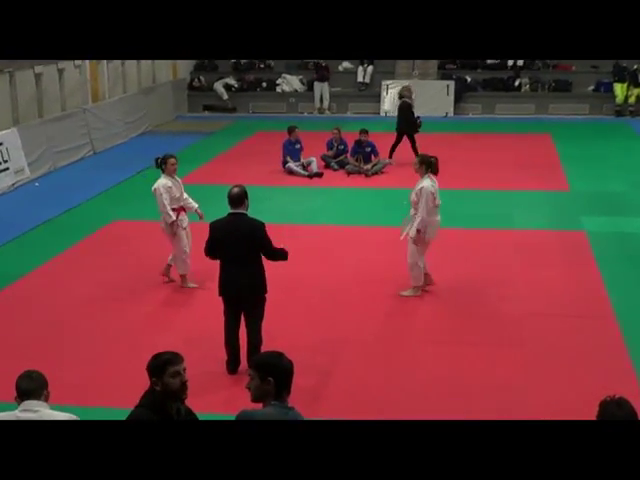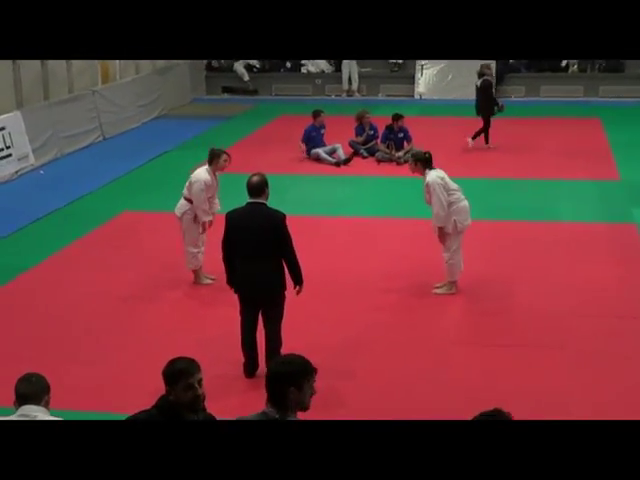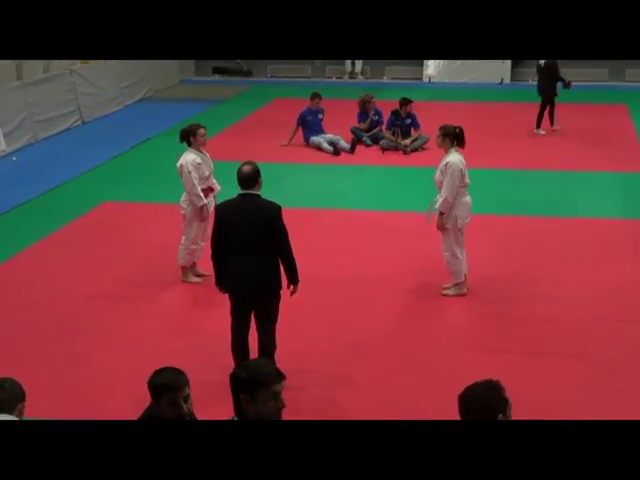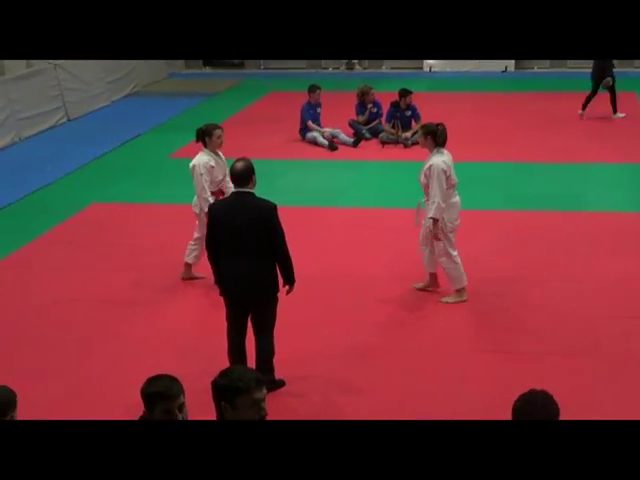
dt=0.7s
person 1, frame 1
left shoulder: (216, 226)
right shoulder: (256, 226)
left elbow: (209, 253)
right elbow: (270, 253)
right wrist: (283, 254)
left hip: (229, 284)
right hip: (253, 285)
left knee: (231, 325)
right knee: (253, 326)
left ankle: (232, 364)
person 1, frame 2
left shoulder: (233, 216)
right shoulder: (276, 217)
left elbow: (227, 251)
right elbow: (287, 251)
left wrist: (231, 277)
right wrist: (297, 278)
left hip: (244, 281)
right hip: (271, 281)
left knee: (248, 324)
right knee: (272, 326)
left ankle: (250, 367)
person 1, frame 3
left shoulder: (223, 209)
right shoulder: (272, 209)
left elbow: (217, 248)
right elbow: (283, 247)
left wrist: (220, 278)
right wrist: (293, 277)
left hip: (236, 279)
right hip: (266, 280)
left knee: (239, 327)
right knee: (266, 328)
person 1, frame 4
left shoulder: (216, 209)
right shoulder: (266, 208)
left elbow: (212, 248)
right elbow: (279, 247)
left wrist: (220, 276)
right wrist: (288, 277)
left hip: (231, 281)
right hip: (262, 281)
left knee: (235, 331)
right knee: (264, 331)
right ankle: (265, 379)
person 2, frame 1
left shoulder: (426, 186)
right shoulder: (427, 180)
left elbow: (424, 212)
left wrist: (418, 232)
right wrist: (412, 221)
left hip: (425, 224)
right hip: (421, 220)
left knee: (414, 256)
right knee: (417, 253)
left ankle: (416, 288)
right ankle: (427, 279)
person 2, frame 2
left shoulder: (432, 180)
right shoulder: (434, 173)
left elbow: (440, 207)
left wrist: (439, 229)
right wrist: (440, 226)
left hip: (455, 213)
right hip: (456, 209)
left knee: (451, 250)
right knee: (451, 248)
left ankle: (451, 285)
right ankle: (451, 281)
person 2, frame 3
left shoulder: (452, 162)
right shoulder: (452, 156)
left elbow: (448, 193)
left wrist: (440, 216)
right wrist: (443, 214)
left hip: (455, 208)
right hip: (456, 206)
left knee: (451, 248)
right knee: (456, 246)
left ankle: (460, 285)
right ankle: (460, 281)
person 2, frame 4
left shoulder: (436, 164)
right shoulder: (441, 154)
left elbow: (437, 196)
left wrist: (434, 224)
left hip: (444, 210)
right hip: (442, 206)
left knee: (445, 252)
right knee: (426, 242)
left ankle: (460, 291)
right ankle: (432, 281)
person 3, frame 1
left shoulder: (175, 180)
right shoulder: (161, 185)
left elbow: (183, 197)
right elbow: (164, 207)
left wrist: (196, 209)
right wrist: (172, 224)
left hip: (181, 217)
right hip: (172, 220)
left knee: (180, 248)
right knee: (183, 250)
left ankle: (166, 271)
right ankle: (184, 281)
person 3, frame 2
left shoulder: (213, 174)
right shoulder: (201, 178)
left elbow: (212, 197)
right elbow: (200, 202)
left wrist: (212, 215)
right wrist: (206, 219)
left hip: (197, 210)
right hip: (188, 211)
left knee: (199, 242)
right knee: (193, 244)
left ankle: (200, 272)
right ankle: (198, 277)
person 3, frame 3
left shoulder: (202, 154)
right shoulder: (189, 160)
right elbow: (193, 187)
left wrist: (211, 199)
right wrist: (202, 207)
left hip: (205, 199)
right hip: (194, 203)
left knee: (201, 236)
right knee: (191, 237)
left ankle: (193, 268)
right ankle: (185, 273)
person 3, frame 4
left shoulder: (218, 156)
right shoulder: (202, 162)
left elbow: (226, 180)
right elbow: (203, 191)
left hip: (217, 202)
right hip: (208, 205)
left knee: (201, 237)
left ankle: (187, 271)
